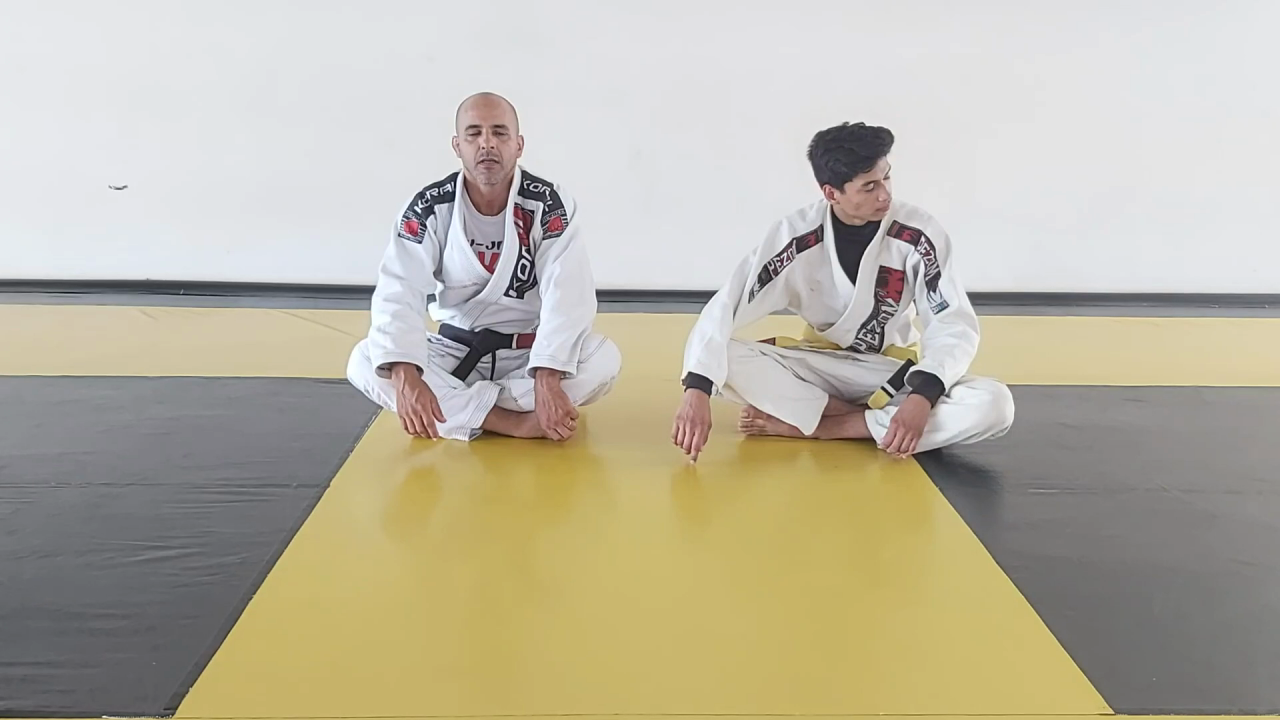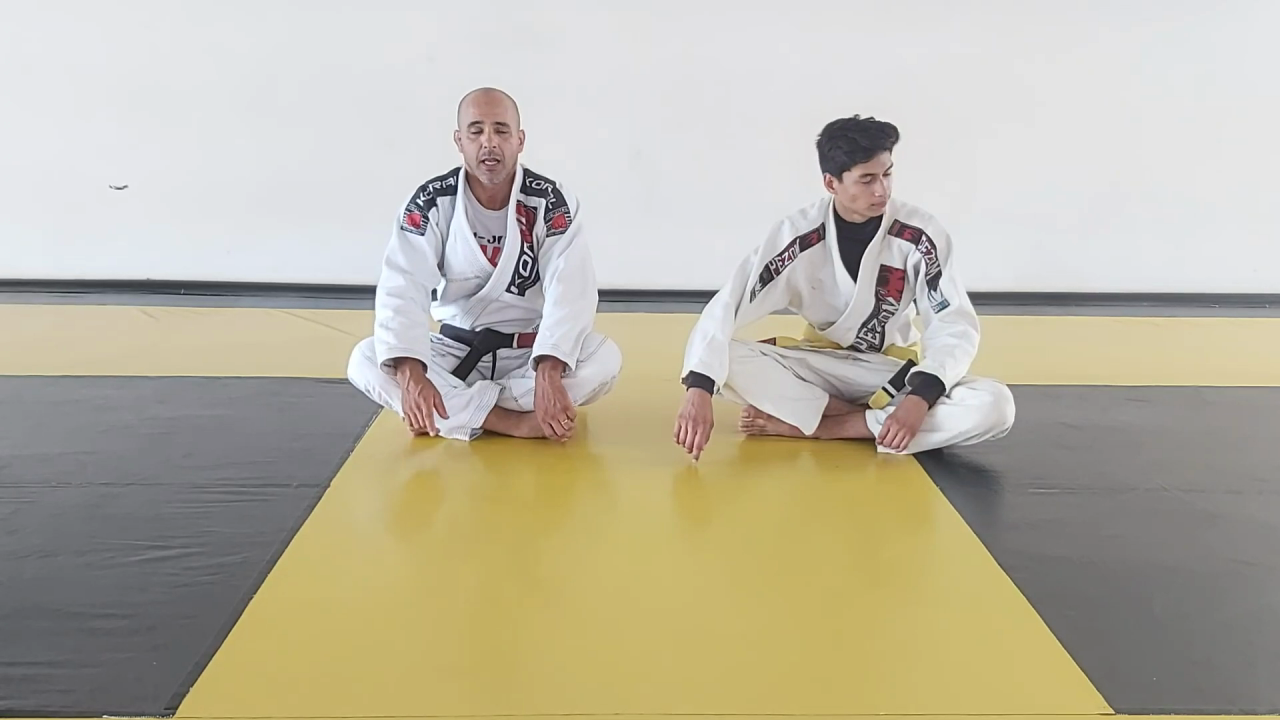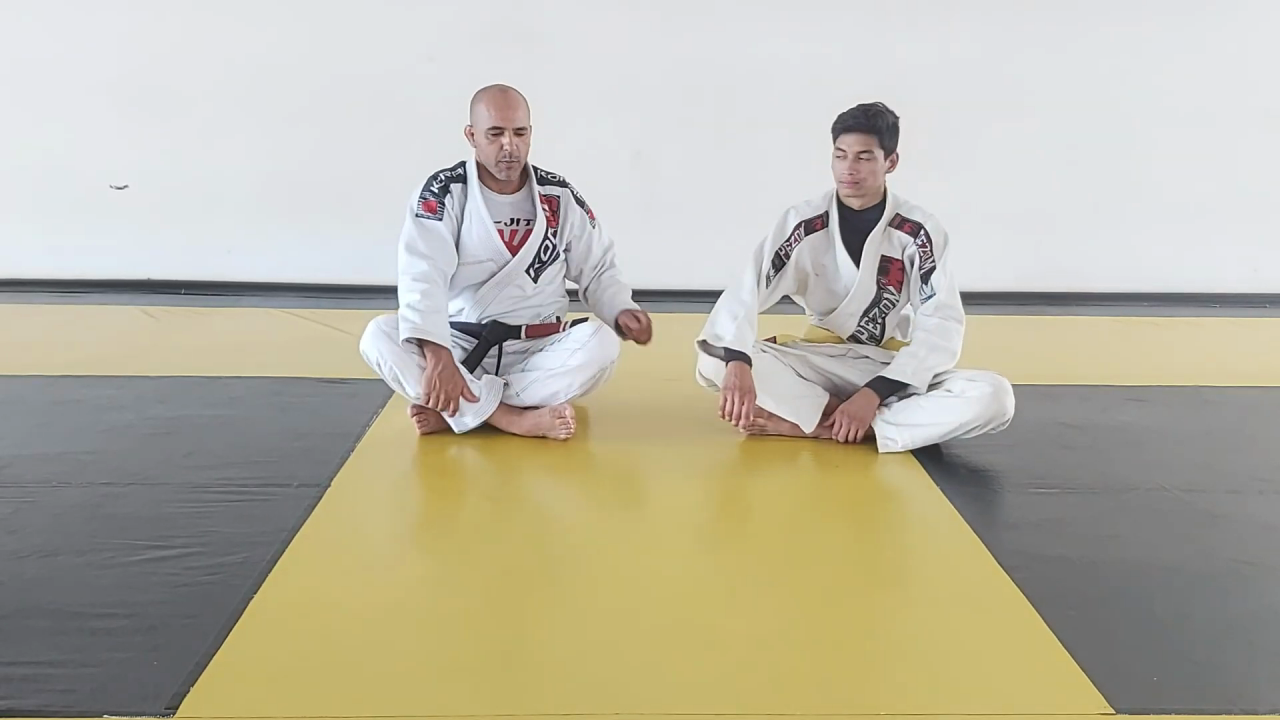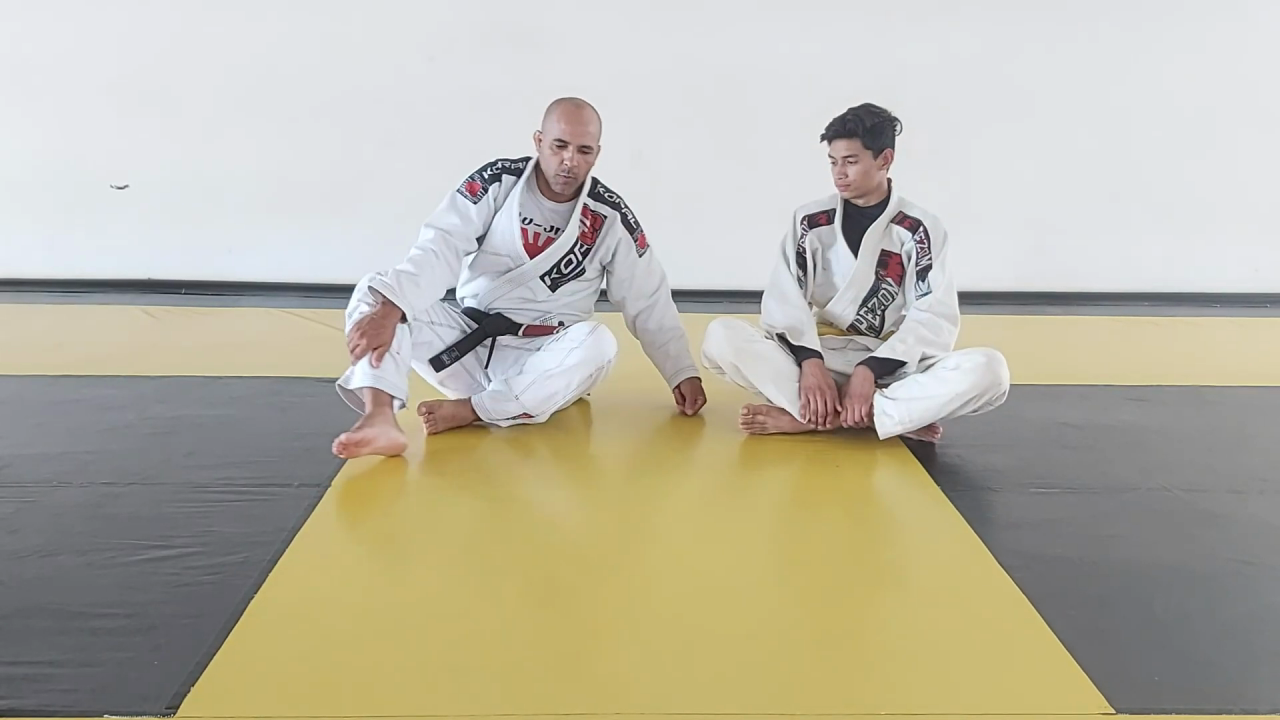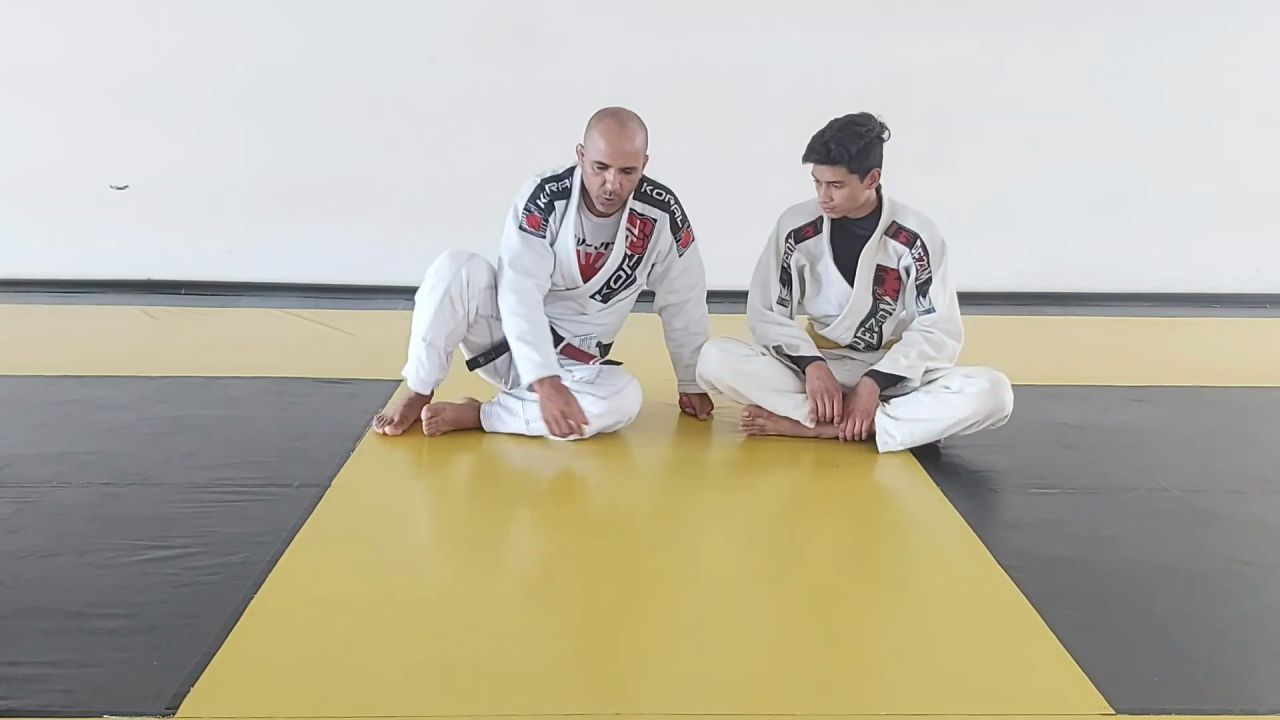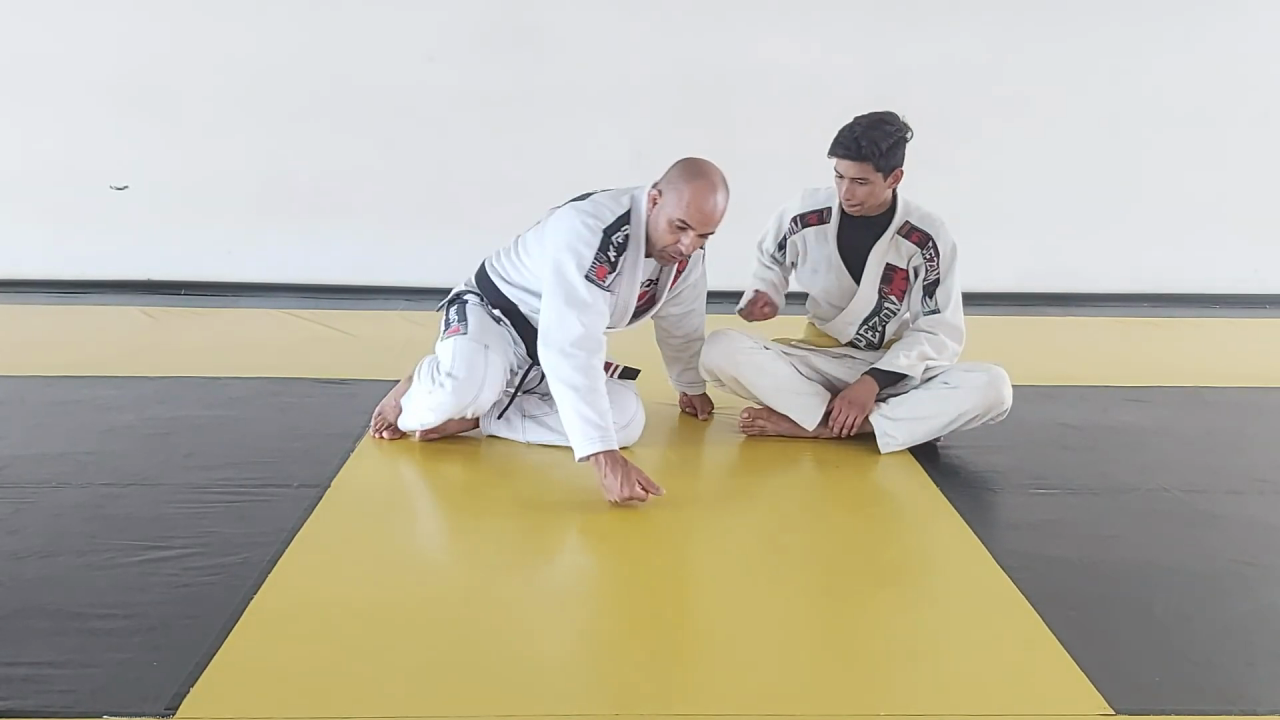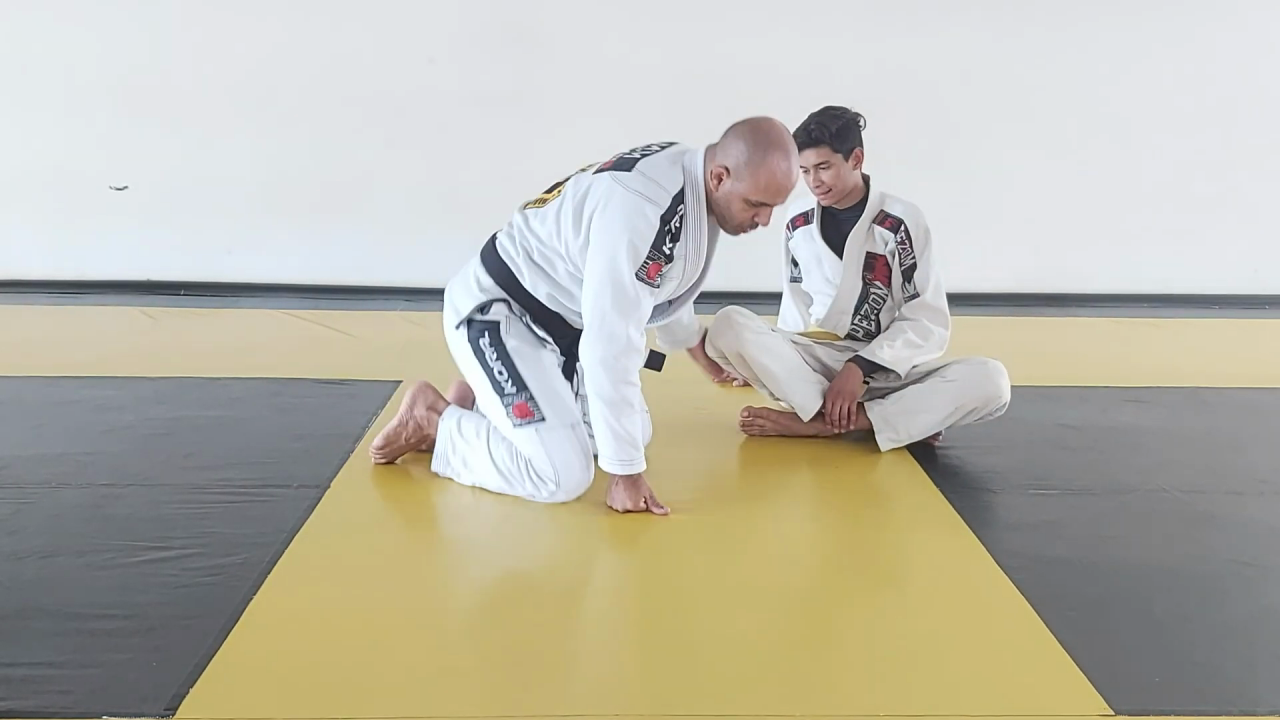
dt=0.7s
person 1, frame 1
left shoulder: (550, 204)
right shoulder: (429, 209)
left elbow: (567, 297)
right elbow: (398, 294)
left wrist: (548, 381)
right wrist: (406, 377)
left hip: (530, 353)
right hip: (456, 351)
left knee: (603, 359)
right knee: (365, 362)
left ankle: (454, 411)
right ankle: (516, 422)
person 1, frame 2
left shoulder: (552, 202)
right shoulder: (430, 203)
left elbow: (570, 293)
right elbow: (402, 290)
left wrist: (549, 374)
right wrist: (411, 375)
left hip: (531, 351)
right hip: (457, 351)
left knee: (604, 360)
right knee: (366, 362)
left ankle: (459, 411)
right ankle: (514, 421)
person 1, frame 3
left shoulder: (559, 196)
right shoulder: (442, 193)
left elbow: (597, 267)
right elbow: (421, 280)
left wrist: (624, 312)
right wrist: (438, 357)
left hip: (540, 351)
right hip: (462, 347)
left knee: (600, 344)
right knee: (380, 337)
left ankle: (450, 411)
right ankle: (514, 417)
person 1, frame 4
left shoulder: (610, 216)
right shoulder: (496, 182)
left elbow: (649, 301)
right elbow: (437, 250)
left wrist: (683, 373)
right wrist: (390, 309)
left hip: (541, 359)
right hip: (467, 341)
left knee: (597, 345)
right knee: (373, 293)
left ankle: (471, 411)
right ankle: (381, 422)
person 1, frame 5
left shoulder: (662, 213)
right shoulder: (543, 196)
left elbow: (683, 301)
right elbow: (519, 294)
left wrist: (691, 383)
right wrist: (548, 382)
left hip: (574, 358)
right hip: (506, 332)
left knee: (623, 398)
right knee: (456, 268)
left ankle: (479, 416)
right ankle: (418, 395)
person 1, frame 6
left shoulder: (687, 243)
right shoulder: (587, 229)
left elbow: (681, 316)
right elbow: (570, 351)
left wrist: (691, 386)
right wrist: (606, 459)
left hip: (560, 352)
right hip: (495, 313)
left knee: (626, 420)
right knee: (465, 388)
left ankle: (479, 416)
right ankle: (415, 397)
person 1, frame 7
left shoulder: (681, 171)
right shoulder: (641, 205)
left elbow: (659, 281)
right elbow: (610, 347)
left wrist: (688, 335)
right wrist: (626, 471)
left hip: (553, 315)
right hip: (497, 309)
left knee: (623, 432)
right knee: (561, 474)
left ankle: (478, 404)
right ankle: (431, 420)
person 2, frame 1
left shoulder: (919, 233)
right shoulder: (796, 236)
left elbow: (953, 325)
right elbow: (725, 308)
left wrist: (922, 398)
right wrist: (697, 392)
left hip: (892, 373)
right hip: (819, 368)
left knee: (993, 405)
right knee: (725, 360)
left ankle: (819, 427)
person 2, frame 2
left shoulder: (920, 234)
right shoulder: (797, 234)
left elbow: (954, 324)
right elbow: (726, 307)
left wrist: (921, 398)
right wrist: (699, 390)
left hip: (892, 373)
right hip: (819, 368)
left knee: (995, 405)
right knee: (727, 360)
left ankle: (815, 424)
person 2, frame 3
left shoulder: (920, 230)
right shoulder: (802, 222)
left elbow: (940, 325)
right elbow: (746, 293)
left wrist: (874, 393)
right wrist: (738, 365)
left hip: (892, 370)
right hip: (821, 363)
left knee: (993, 398)
right knee: (715, 362)
left ankle: (809, 421)
person 2, frame 4
left shoulder: (921, 229)
right shoulder: (810, 220)
left elbow: (933, 320)
right elbow: (784, 300)
left wrist: (870, 370)
right wrist: (809, 362)
left hip: (892, 364)
right hip: (819, 354)
left knee: (988, 371)
right knee: (721, 337)
left ankle: (817, 416)
person 2, frame 5
left shoulder: (916, 235)
right shoulder: (795, 226)
left elbow: (936, 330)
right elbow: (768, 313)
left wrist: (874, 383)
right wrist: (812, 366)
left hip: (892, 370)
right hip: (817, 364)
left knee: (992, 393)
right knee: (716, 360)
left ankle: (818, 424)
person 2, frame 6
left shoulder: (928, 236)
right shoulder: (805, 213)
left elbow: (939, 333)
right elbow: (770, 260)
left wrist: (873, 382)
right wrist: (762, 295)
left hip: (893, 369)
right hip: (821, 360)
left knee: (992, 388)
right knee: (719, 351)
left ankle: (814, 423)
person 2, frame 7
left shoulder: (902, 221)
right shoulder: (798, 220)
left elbow: (927, 323)
left wrist: (859, 368)
right wrist: (769, 363)
left hip: (886, 365)
right hip: (818, 358)
left knee: (991, 383)
right knee: (727, 325)
left ankle: (820, 423)
